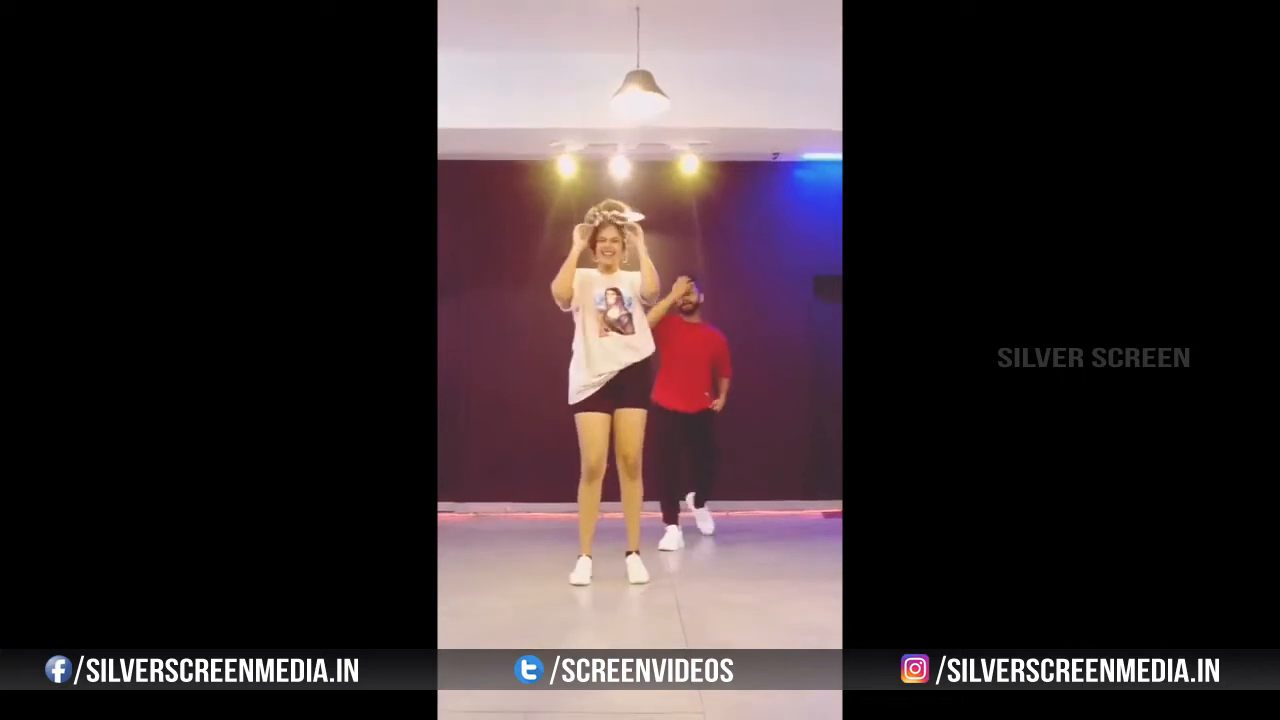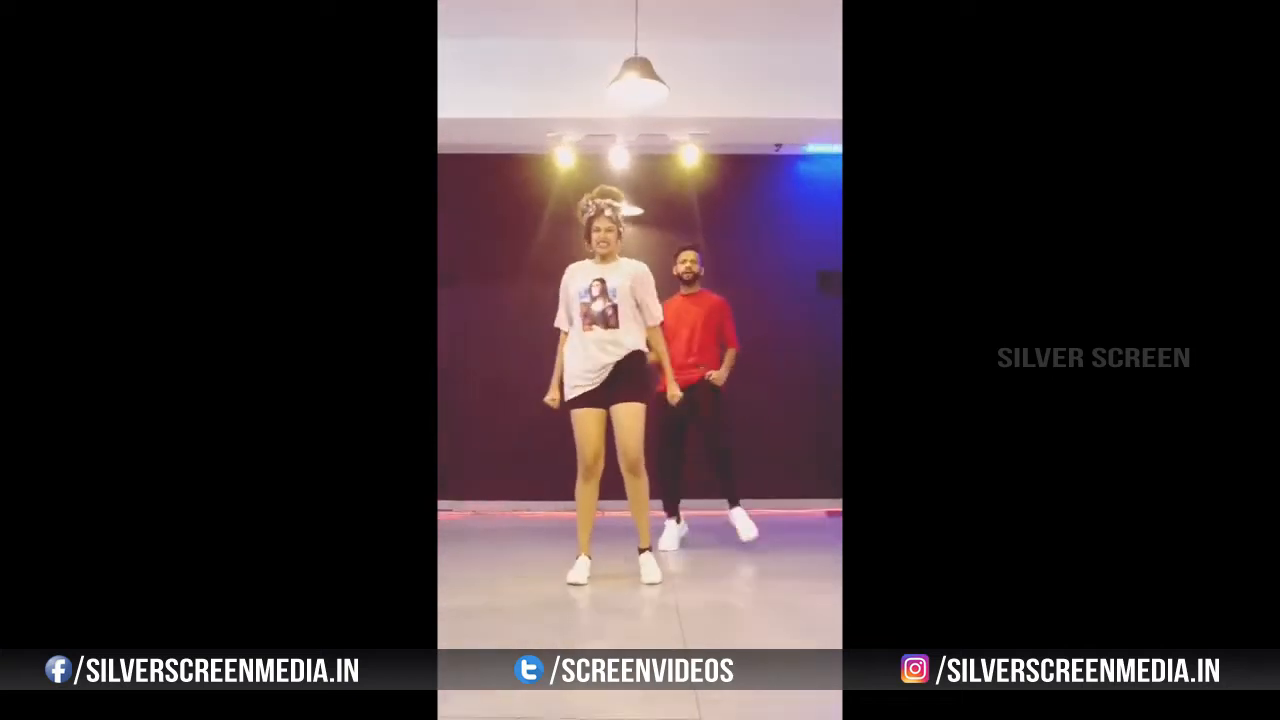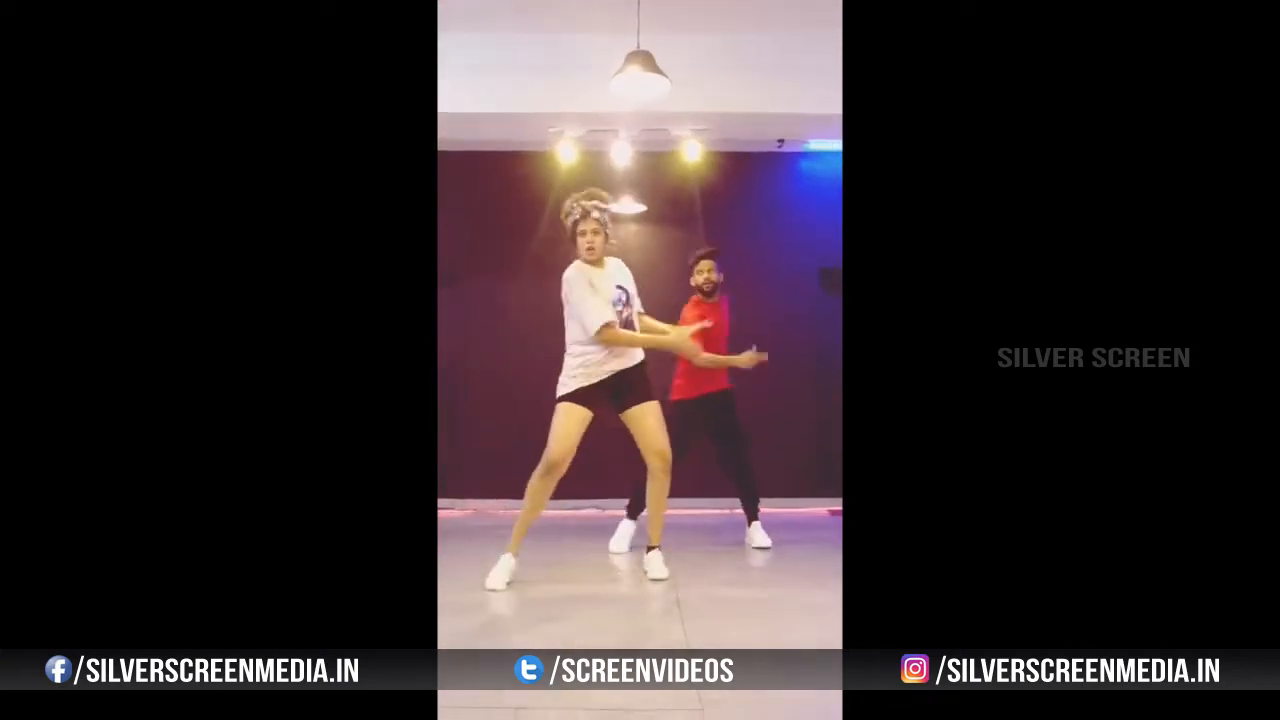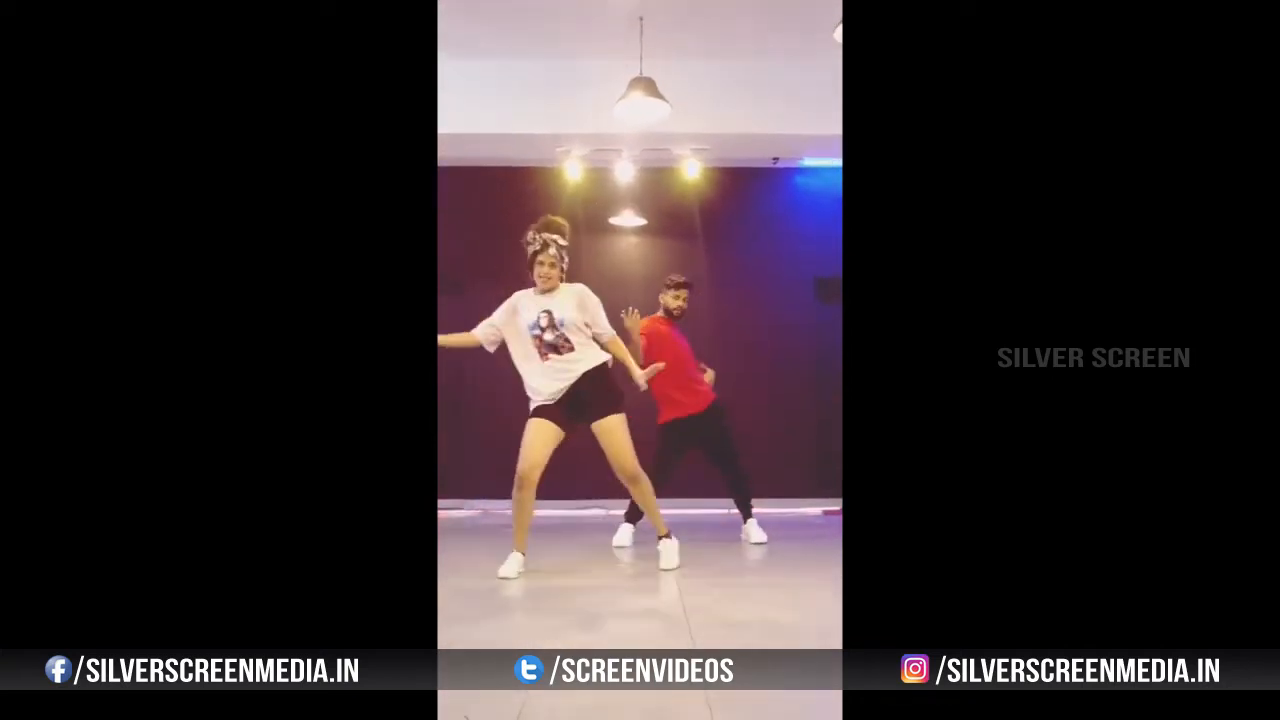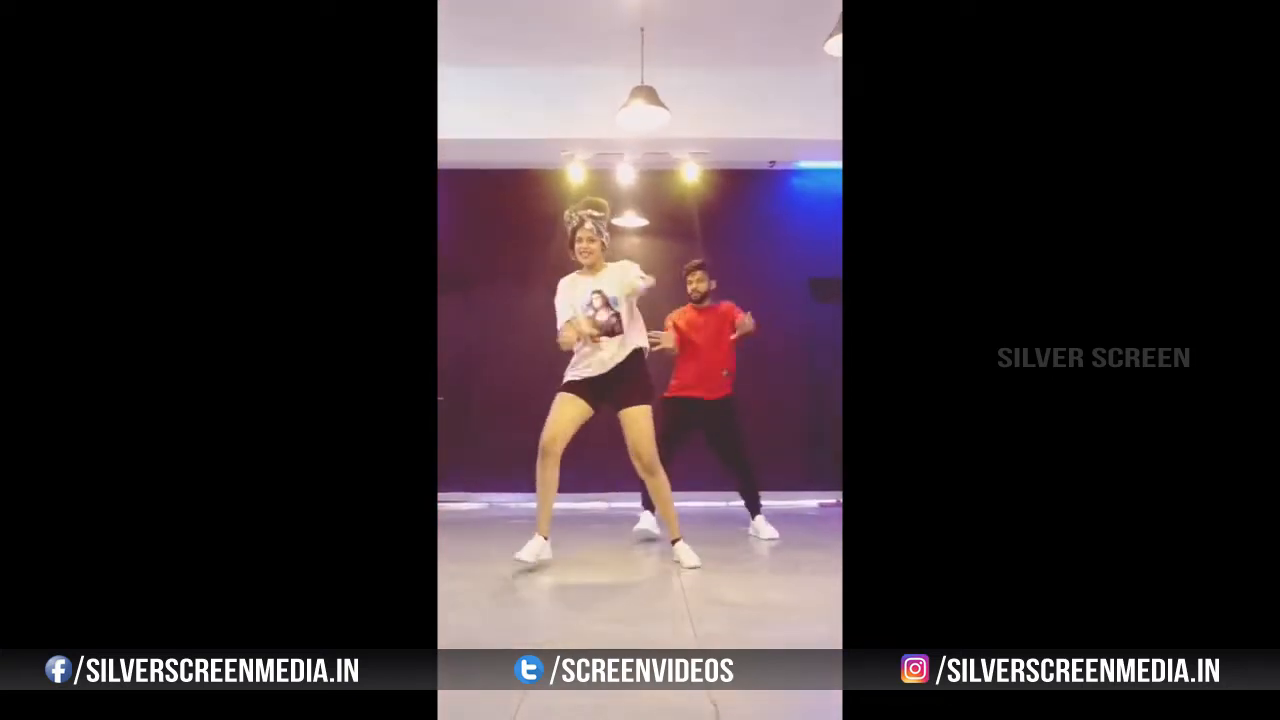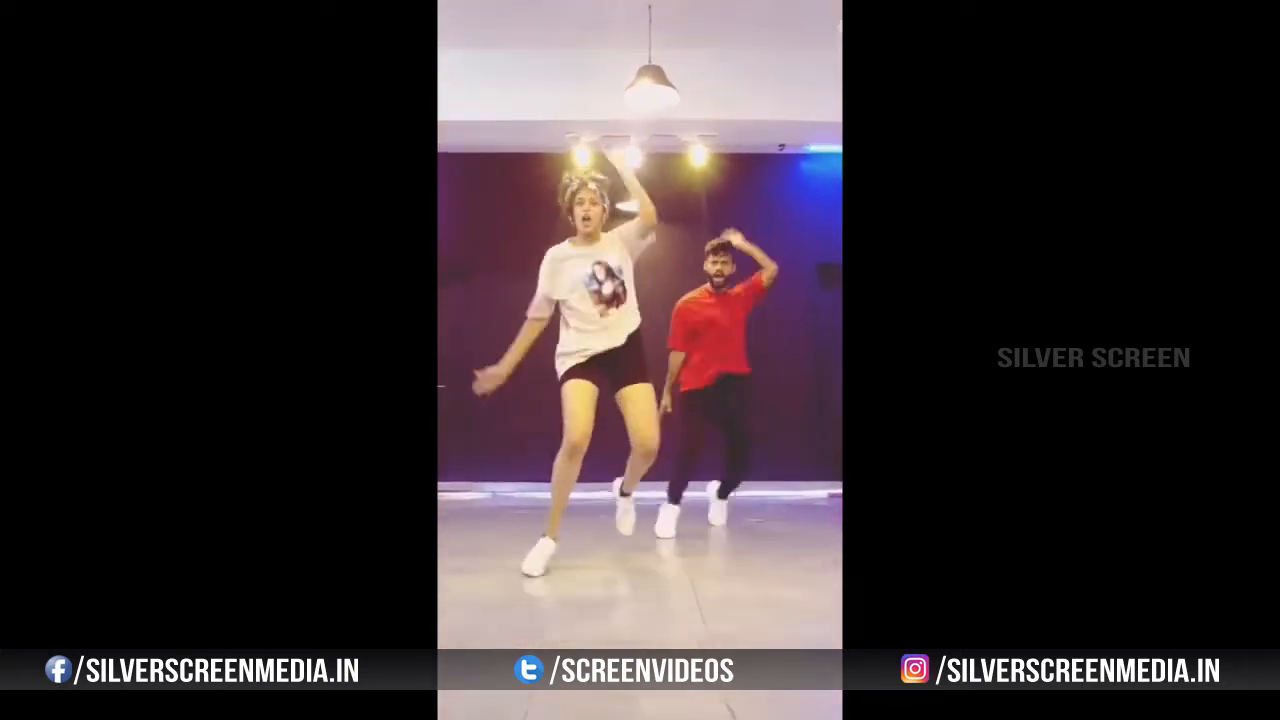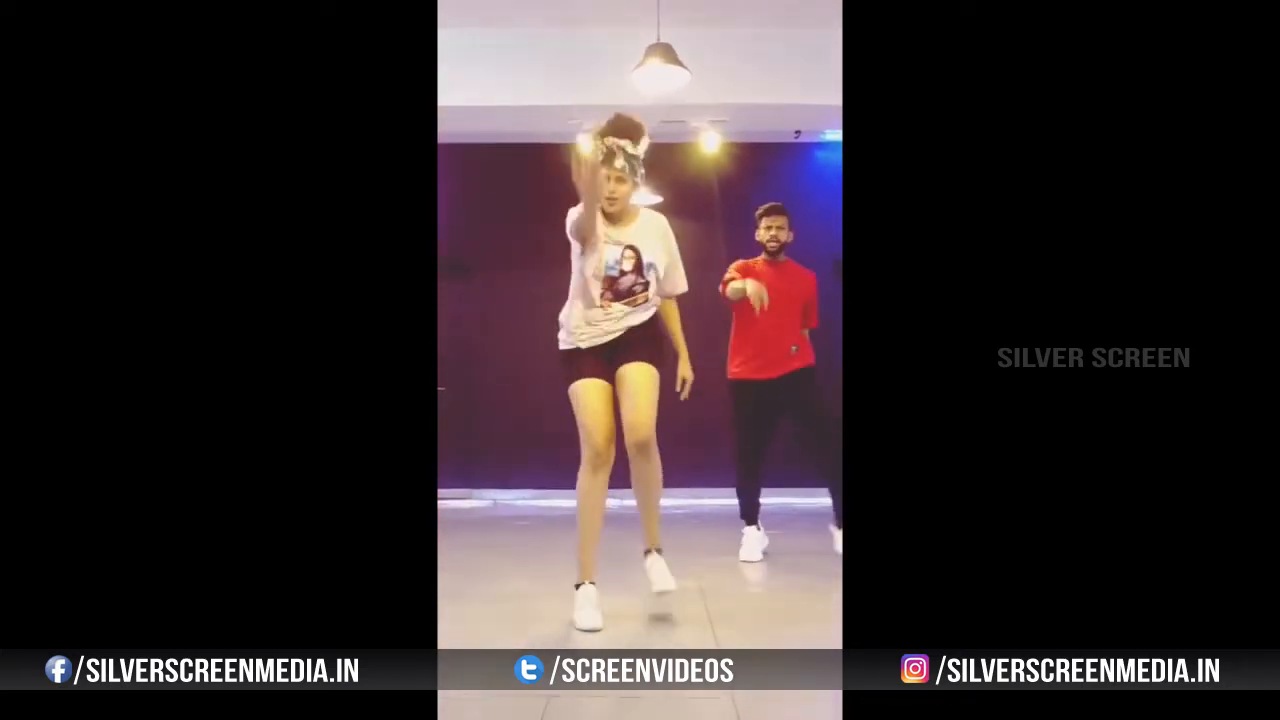
dt=0.7s
person 1, frame 1
left shoulder: (635, 282)
right shoulder: (581, 278)
left elbow: (651, 291)
right elbow: (561, 296)
left wrist: (641, 245)
right wrist: (576, 248)
left hip: (631, 374)
right hip: (590, 378)
left knee: (631, 464)
right knee: (592, 468)
left ankle: (633, 553)
right ankle: (585, 556)
person 1, frame 2
left shoulder: (636, 270)
right shoulder: (573, 273)
left elbow: (653, 327)
right elbow: (566, 332)
left wrist: (669, 377)
right wrist: (554, 382)
left hip: (627, 368)
right hip: (584, 376)
left knee: (632, 460)
right knee: (589, 466)
left ankle: (646, 551)
right ankle: (583, 556)
person 1, frame 3
left shoulder: (618, 268)
right shoulder: (576, 276)
right elbow: (605, 332)
left wrist: (680, 331)
right wrist: (669, 343)
left hip: (629, 374)
right hip: (585, 379)
left knee: (661, 458)
right knee: (554, 462)
left ankle: (652, 550)
right ankle: (511, 552)
person 1, frame 4
left shoulder: (578, 294)
right shoulder: (518, 303)
left elbow: (607, 336)
right elbow: (477, 336)
left wrist: (635, 370)
right wrist: (437, 339)
left hip: (593, 383)
right hip: (550, 397)
left knee: (628, 469)
right knee: (525, 474)
left ankle: (665, 537)
right ankle: (518, 552)
person 1, frame 5
left shoulder: (623, 269)
right shoulder: (567, 286)
left elbow: (642, 284)
right elbow: (566, 338)
left wrist: (638, 286)
right wrist: (572, 335)
left hip: (626, 367)
right hip: (584, 372)
left knee: (644, 460)
right knee: (549, 444)
left ankle: (677, 540)
right ankle: (542, 537)
person 1, frame 6
left shoulder: (621, 242)
right shoulder: (558, 257)
left elbow: (650, 216)
right elbow: (537, 316)
left wrist: (623, 169)
right wrist: (505, 365)
left hip: (626, 347)
right hip: (580, 354)
left knee: (648, 443)
right knee: (576, 441)
left ankle: (626, 488)
right ankle: (549, 537)
person 1, frame 7
left shoulder: (658, 227)
right shoulder: (581, 220)
left elbow: (667, 295)
right elbow: (584, 236)
left wrist: (683, 353)
right wrist: (585, 186)
left hip: (640, 337)
right hip: (586, 341)
left knee: (640, 436)
right knee: (596, 451)
left ankle: (653, 551)
right ankle: (585, 586)
person 2, frame 1
left shoulder: (716, 337)
right shoulder: (667, 327)
left elbow: (724, 372)
right elbow: (647, 322)
left wrist: (722, 396)
right wrist: (672, 297)
left hip: (701, 410)
right hip: (668, 408)
left knee: (706, 465)
right knee: (669, 466)
left ankle: (698, 501)
right ankle: (672, 527)
person 2, frame 2
left shoulder: (716, 303)
right shoulder: (665, 309)
left elbow: (731, 342)
left wrist: (724, 370)
right wrist: (650, 358)
left hip: (703, 385)
right hip: (671, 388)
left knee: (716, 442)
right knee: (668, 455)
left ankle: (735, 510)
right ankle: (673, 522)
person 2, frame 3
left shoulder: (722, 303)
right shoulder: (694, 312)
right elbow: (697, 358)
right wrist: (736, 361)
left hip: (719, 394)
right hip: (688, 398)
left knee: (738, 461)
left ankle: (754, 525)
right ankle: (629, 520)
person 2, frame 4
left shoulder: (676, 332)
right shoulder: (646, 326)
right elbow: (640, 359)
left wrist: (707, 371)
right wrist: (633, 334)
left hip: (707, 409)
right hip: (675, 416)
left knee: (731, 466)
right knee: (656, 474)
left ankle: (749, 521)
right ankle: (628, 524)
person 2, frame 5
left shoulder: (726, 310)
right shoulder: (678, 317)
left elbow: (744, 324)
right elbow: (674, 348)
left wrist: (746, 326)
right wrist: (669, 343)
left hip: (717, 397)
right hip: (681, 395)
left knee: (735, 457)
right knee: (660, 454)
left ankle: (757, 518)
right ankle: (648, 514)
person 2, frame 6
left shoulder: (740, 297)
right shoulder: (687, 305)
left elbow: (772, 270)
right elbow: (678, 351)
left wrist: (743, 244)
right wrist: (667, 392)
left hip: (733, 383)
right hip: (697, 386)
left knee: (741, 449)
right knee: (689, 446)
left ankle: (721, 495)
right ankle: (671, 507)
person 2, frame 7
left shoulder: (806, 278)
right shoulder: (744, 269)
right elbow: (729, 290)
right wrist: (746, 285)
left hip: (797, 371)
right hip: (752, 376)
left knee: (825, 445)
right knee: (748, 455)
left ankle: (841, 523)
right ankle: (752, 530)
